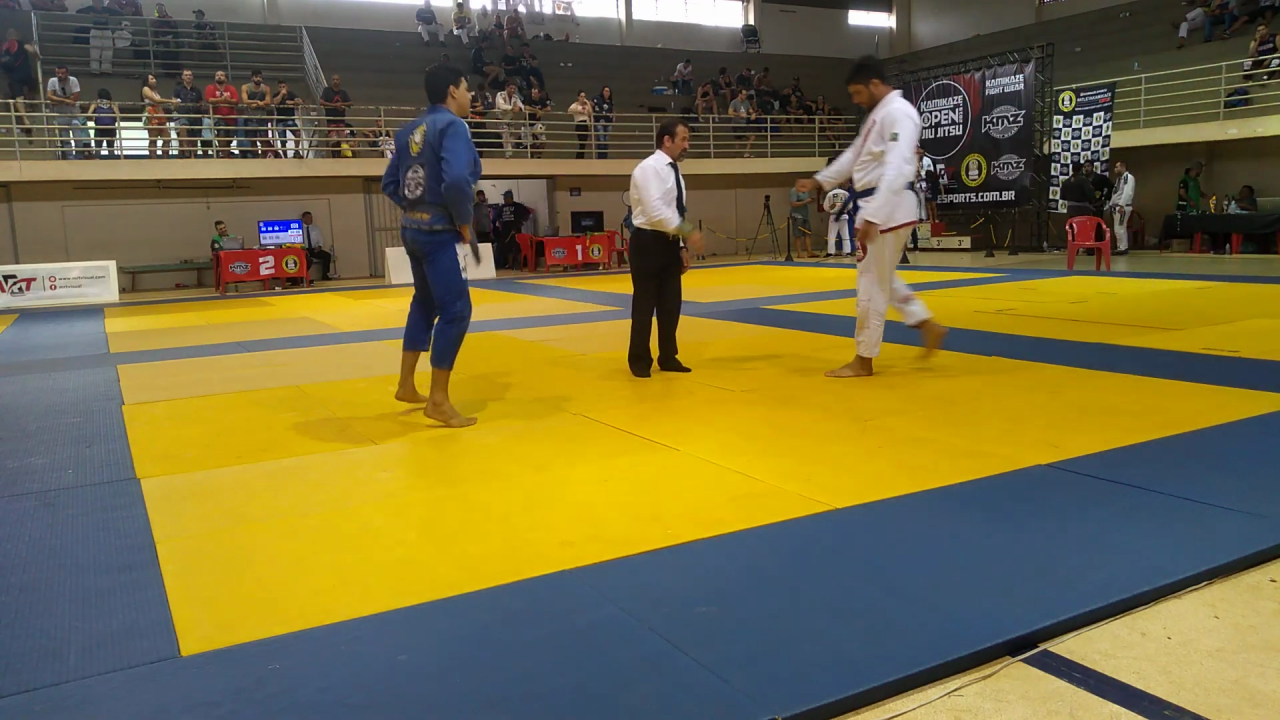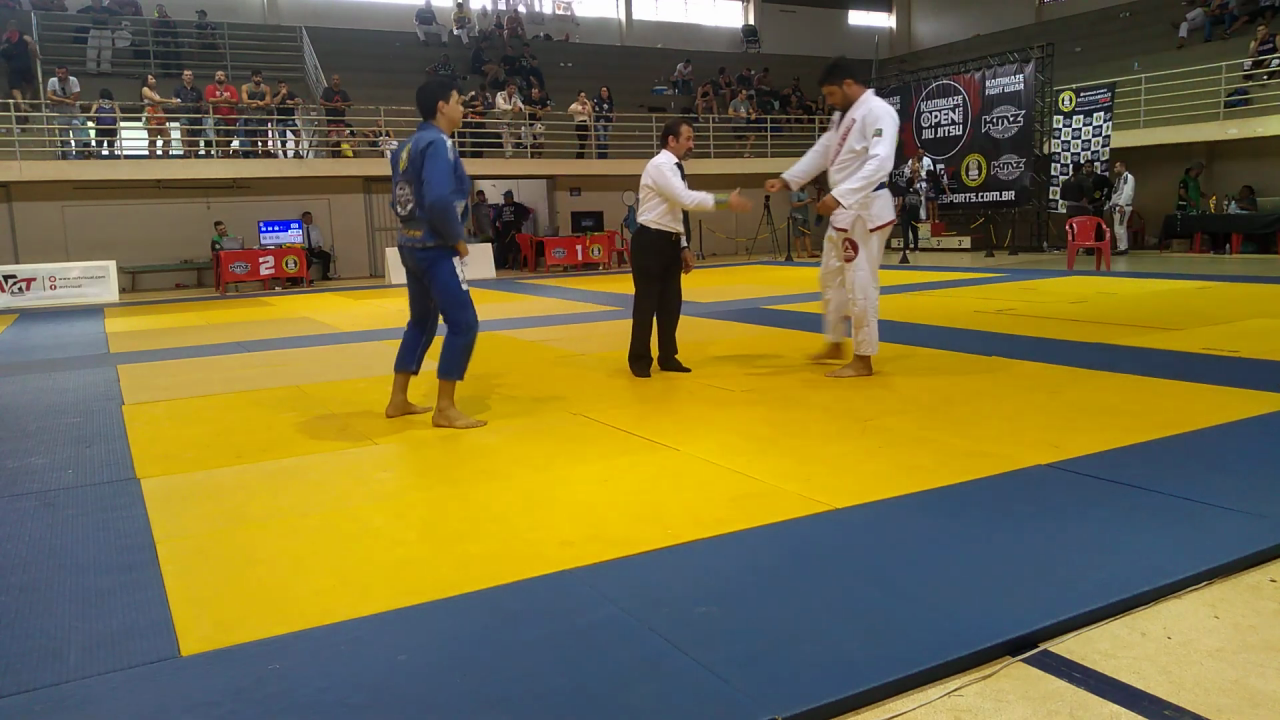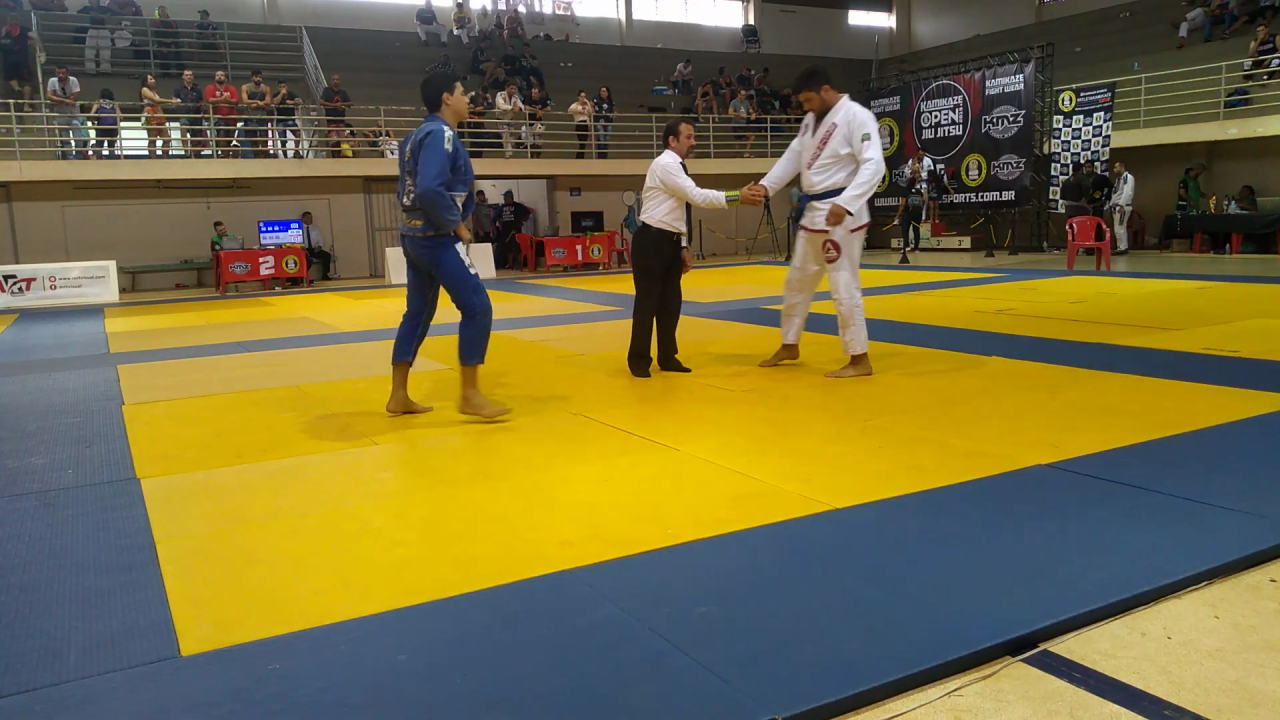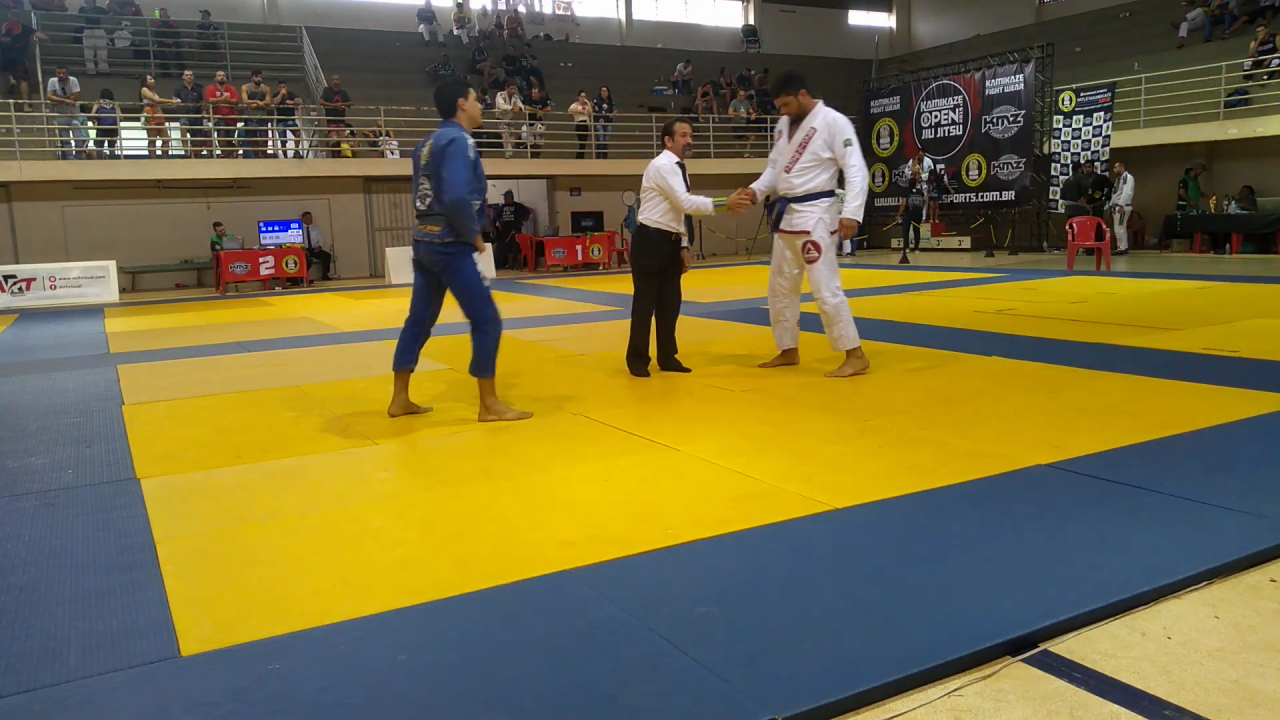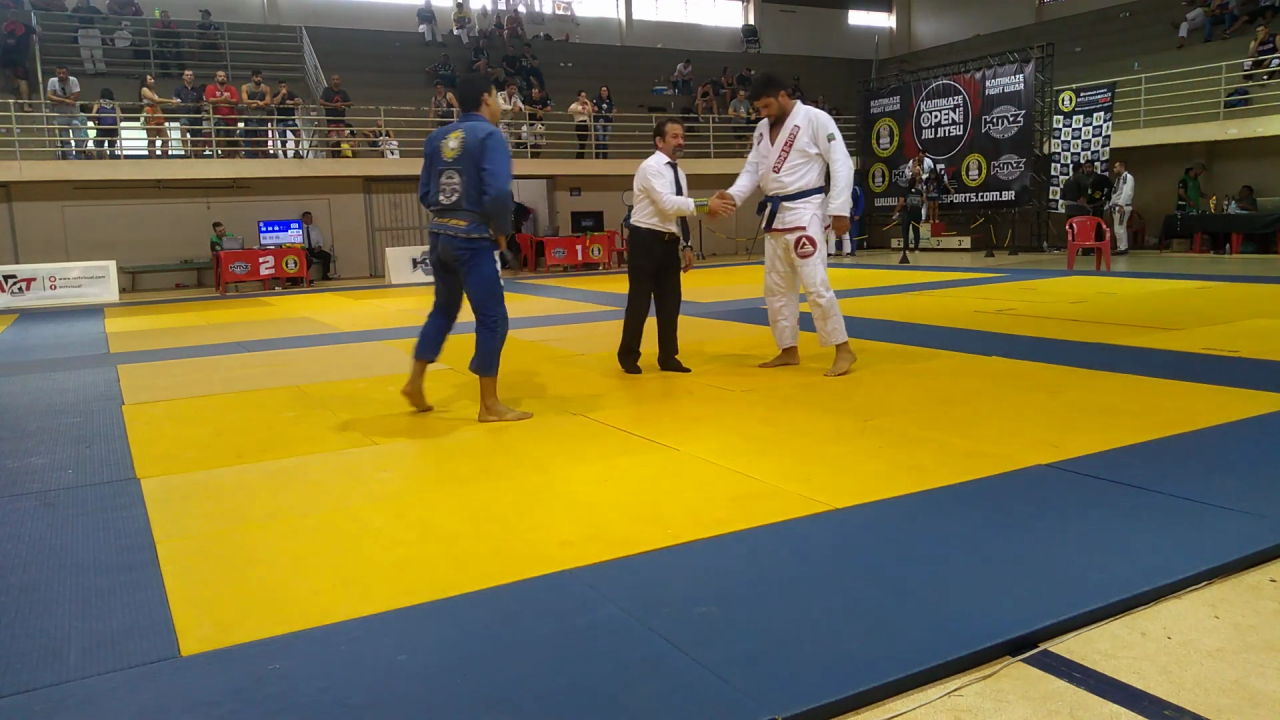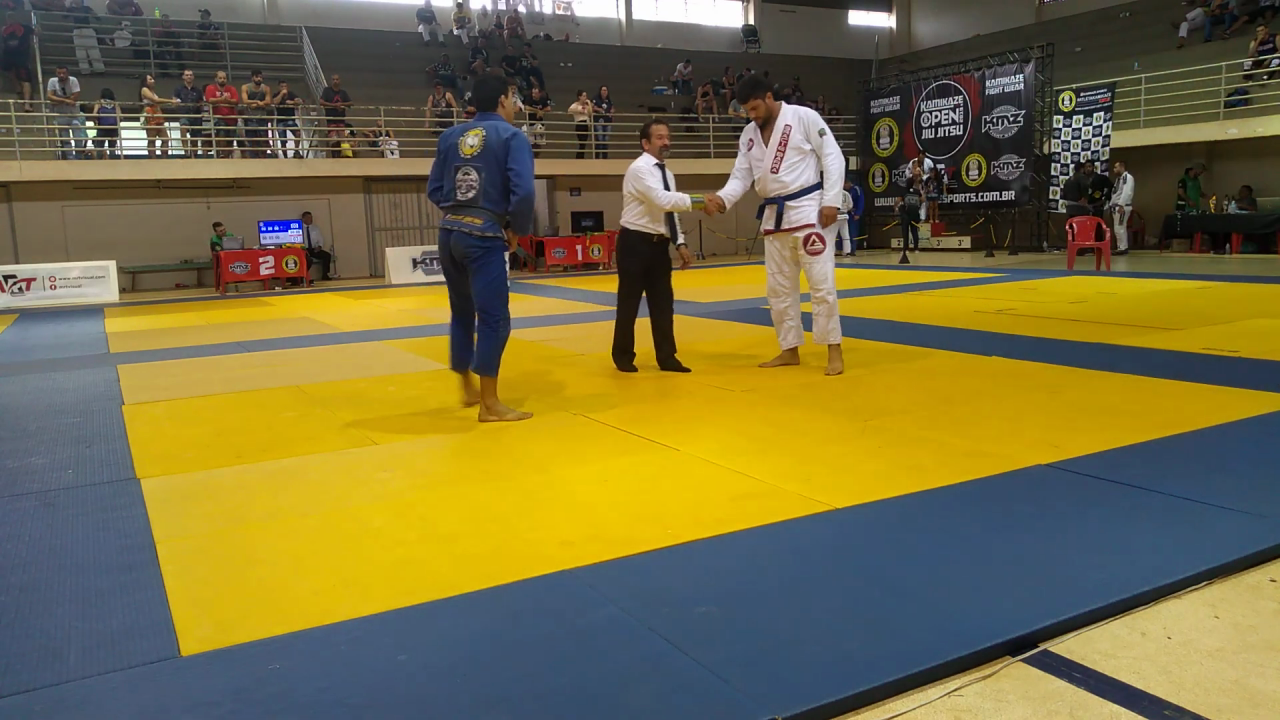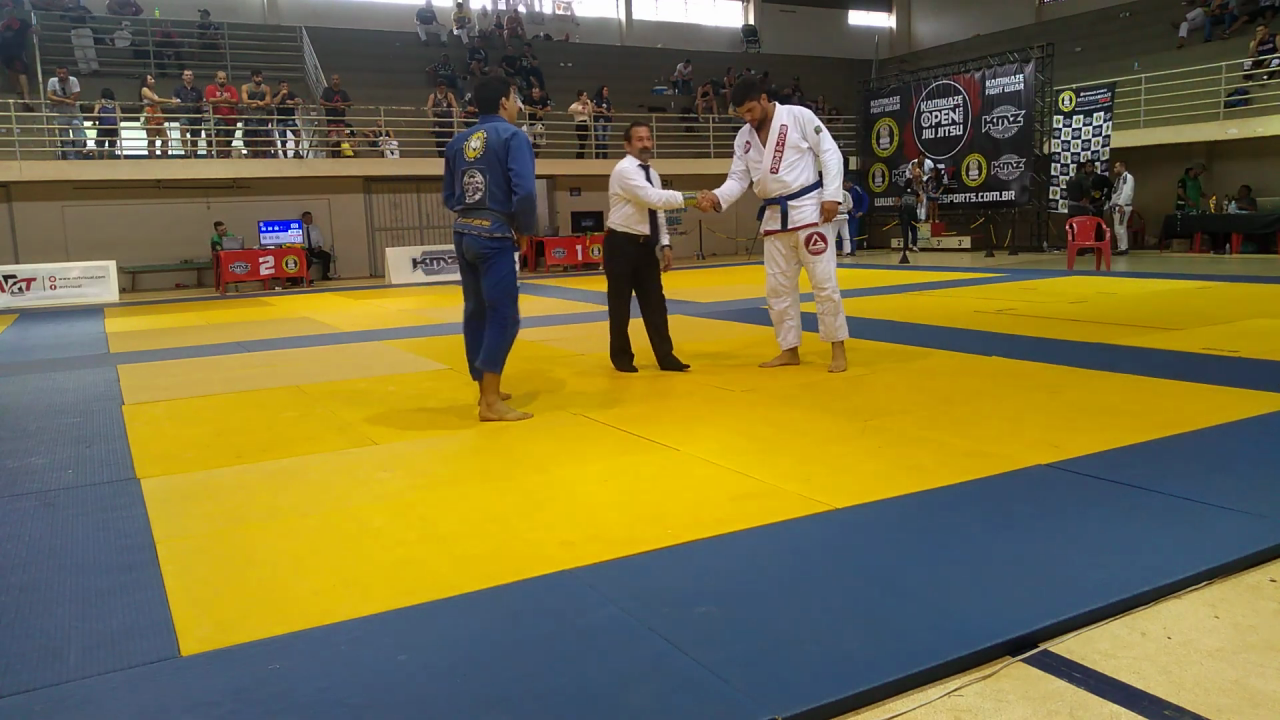
dt=0.2s
person 1, frame 1
left shoulder: (410, 130)
right shoulder: (453, 126)
left elbow: (390, 184)
right elbow: (457, 180)
left wrist: (415, 211)
right wrist: (464, 221)
left hip: (411, 228)
right hip: (439, 231)
left knee: (426, 301)
right knee: (455, 309)
left ankle: (407, 383)
right ankle: (438, 400)
person 1, frame 2
left shoulder: (409, 146)
right shoulder: (437, 144)
left elbow: (401, 200)
right elbow: (438, 201)
right wrist: (457, 238)
left hip: (411, 244)
right hip: (434, 247)
left knee: (422, 320)
right knee: (462, 322)
left ankle: (398, 400)
right ankle: (445, 408)
person 1, frame 3
left shoulder: (418, 135)
right shoulder: (440, 134)
right elbow: (430, 190)
right wrist: (455, 225)
left hip: (414, 235)
right hip: (435, 237)
left knee: (418, 312)
right knee: (476, 307)
left ankle: (398, 396)
right ankle: (470, 395)
person 1, frame 4
left shoulder: (430, 142)
right shoulder: (459, 141)
right elbow: (457, 199)
right wrist: (473, 234)
left hip: (424, 241)
right hip: (450, 244)
left knee: (420, 317)
right knee: (485, 319)
left ankle: (400, 398)
right ankle: (489, 404)
person 1, frame 5
left shoulder: (438, 137)
right shoulder: (490, 135)
left elbow: (426, 194)
right elbow: (499, 193)
right wrist: (501, 230)
left hip: (439, 234)
right hip: (472, 239)
left knee: (444, 309)
right knee: (492, 318)
left ankle: (415, 383)
right ankle: (489, 404)
person 1, frame 6
left shoulder: (451, 136)
right shoulder: (511, 136)
left elbow: (434, 190)
right elbow: (524, 192)
right wrist: (517, 230)
left hip: (449, 232)
right hip: (484, 236)
left knee: (462, 311)
right knee: (494, 318)
left ankle: (468, 387)
right ankle: (490, 404)
person 1, frame 7
left shoulder: (459, 142)
right shoulder: (512, 136)
left elbow: (449, 197)
right elbow: (524, 192)
right wrist: (524, 229)
left hip: (463, 234)
right hip: (494, 237)
left knee: (476, 314)
right knee: (503, 316)
left ankle: (486, 390)
right ankle: (491, 402)
person 2, frame 1
left shoulder: (898, 113)
right shoulder: (879, 113)
left elbow: (899, 169)
right elbow: (856, 155)
left wrist: (873, 216)
right wrist: (821, 180)
left hip: (888, 209)
right hip: (880, 209)
left knee: (871, 285)
right knee: (883, 280)
left ankle: (865, 360)
right ankle: (928, 326)
person 2, frame 2
left shoulder: (878, 111)
right shoulder: (844, 114)
left elbow: (881, 162)
right elbow: (820, 152)
left wrist: (840, 196)
right wrist: (786, 180)
left hip: (865, 210)
right hip: (844, 211)
left knee: (860, 285)
right knee: (832, 277)
left ankle: (863, 360)
right ankle: (835, 343)
person 2, frame 3
left shoulder: (857, 117)
right shoulder: (813, 119)
left elbow: (873, 166)
right elbow: (793, 157)
left wrist: (846, 203)
right wrist: (767, 184)
left hip: (839, 215)
right hip: (812, 214)
left knee: (843, 287)
right knee: (797, 282)
left ankle: (860, 359)
right ankle: (789, 347)
person 2, frame 4
left shoulder: (834, 122)
right shoulder: (785, 125)
left elbow: (856, 171)
right elbow: (775, 166)
left wrist: (851, 213)
right wrist: (755, 190)
left hip: (813, 215)
right hip: (785, 216)
left knee: (825, 288)
right knee: (780, 289)
left ankle: (855, 355)
right ankle: (788, 351)
person 2, frame 5
left shoulder: (815, 119)
right shoulder: (763, 128)
left elbow: (841, 164)
right elbow: (752, 170)
left wrist: (839, 209)
right wrist: (732, 196)
left hip: (805, 211)
right hip: (775, 214)
left knee: (815, 284)
right knee: (776, 288)
left ankle: (843, 350)
right ankle: (789, 350)
person 2, frame 6
left shoulder: (804, 117)
right shoulder: (749, 134)
left elbow: (833, 157)
right elbow: (741, 176)
left wrist: (831, 201)
right wrist: (722, 198)
left hip: (808, 210)
right hip: (774, 216)
left knee: (821, 282)
right knee: (779, 287)
left ankle: (834, 351)
right ankle: (790, 350)
person 2, frame 7
left shoulder: (799, 116)
right shoulder: (744, 137)
left elbow: (830, 154)
right elbow: (738, 179)
left wrist: (832, 195)
right wrist: (717, 197)
left hip: (809, 209)
right hip: (774, 217)
left knee: (824, 281)
right knee: (779, 287)
left ankle: (838, 348)
right ankle: (790, 350)
person 3, frame 1
left shoulder: (674, 171)
right shoulder: (650, 168)
right elbow: (655, 211)
left wrist: (681, 246)
right wrist: (687, 231)
left hip: (670, 244)
right hip: (648, 243)
left knee: (670, 303)
right knee: (645, 302)
left ankle: (668, 356)
right ankle: (640, 359)
person 3, frame 2
left shoulder: (674, 168)
right shoulder: (659, 166)
right elbow: (685, 199)
left wrist: (684, 246)
right wrist: (725, 201)
left hip: (669, 243)
right hip: (651, 242)
left knee: (671, 302)
right knee: (647, 302)
left ankle: (667, 357)
right ankle: (639, 359)
person 3, frame 3
left shoulder: (677, 168)
right shoulder: (665, 165)
right elbow: (697, 197)
left wrist: (683, 247)
right wrist: (739, 196)
left hip: (670, 242)
right hip: (651, 241)
left knee: (670, 302)
right knee: (647, 301)
left ankle: (667, 357)
right ankle: (639, 359)
person 3, frame 4
left shoulder: (680, 170)
right shoulder: (661, 166)
right elbow: (684, 203)
left wrist: (683, 246)
right wrist: (724, 203)
left hip: (670, 243)
right hip: (650, 241)
left knee: (670, 302)
right knee: (645, 302)
left ankle: (667, 356)
right ankle: (637, 358)
person 3, frame 5
left shoulder: (677, 172)
right shoulder: (650, 168)
right elbow: (668, 204)
left wrist: (685, 245)
right wrist: (706, 204)
left hip: (668, 244)
right hip: (645, 242)
left knee: (670, 302)
right knee: (639, 301)
left ankle: (668, 357)
right ankle: (629, 354)
person 3, frame 6
left shoulder: (666, 174)
right shoulder: (639, 169)
left elbow: (671, 212)
right elbow: (663, 201)
left wrist: (680, 243)
right wrist: (698, 201)
left hip: (659, 245)
right hip: (635, 244)
left knee: (663, 302)
right knee: (629, 302)
left ankle: (666, 357)
right ankle: (623, 355)
person 3, frame 7
left shoulder: (652, 174)
right shoulder: (623, 171)
left elbow: (658, 213)
right elbow: (653, 199)
left wrist: (665, 245)
right wrist: (690, 198)
left hip: (645, 245)
right hip: (621, 244)
left knee: (654, 302)
right knee: (620, 303)
left ankle: (665, 356)
right ankle: (621, 355)
